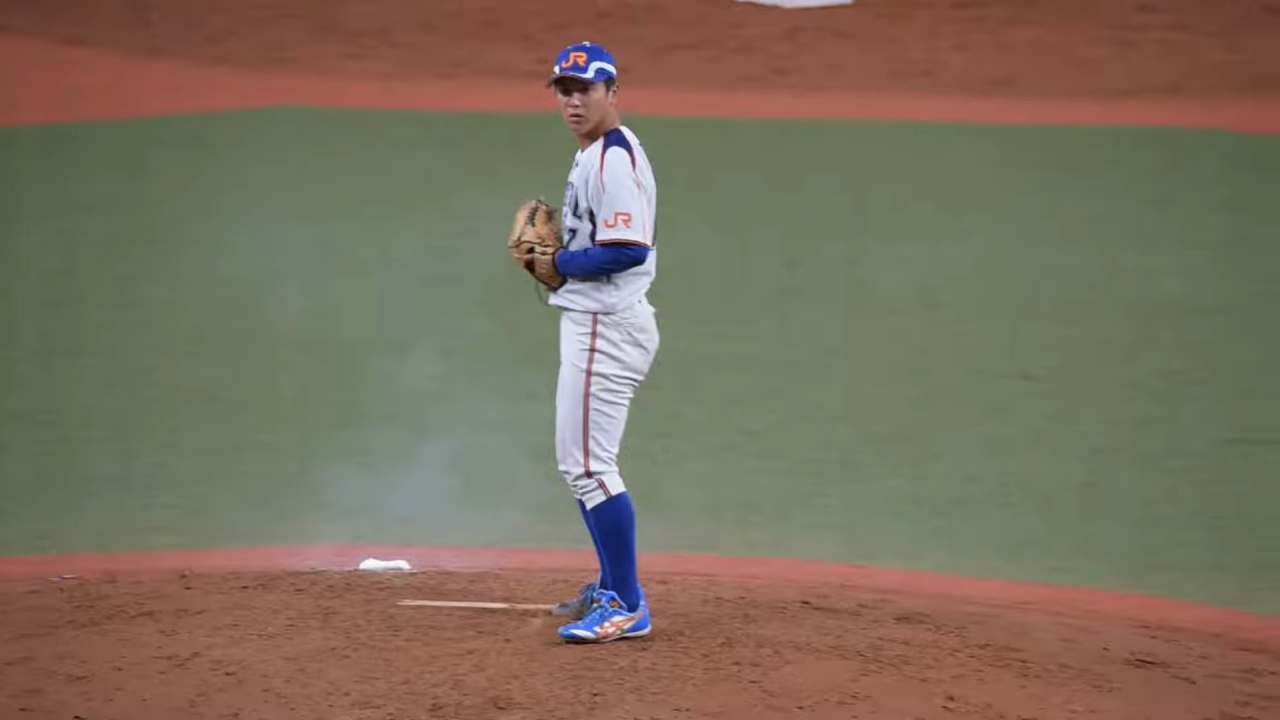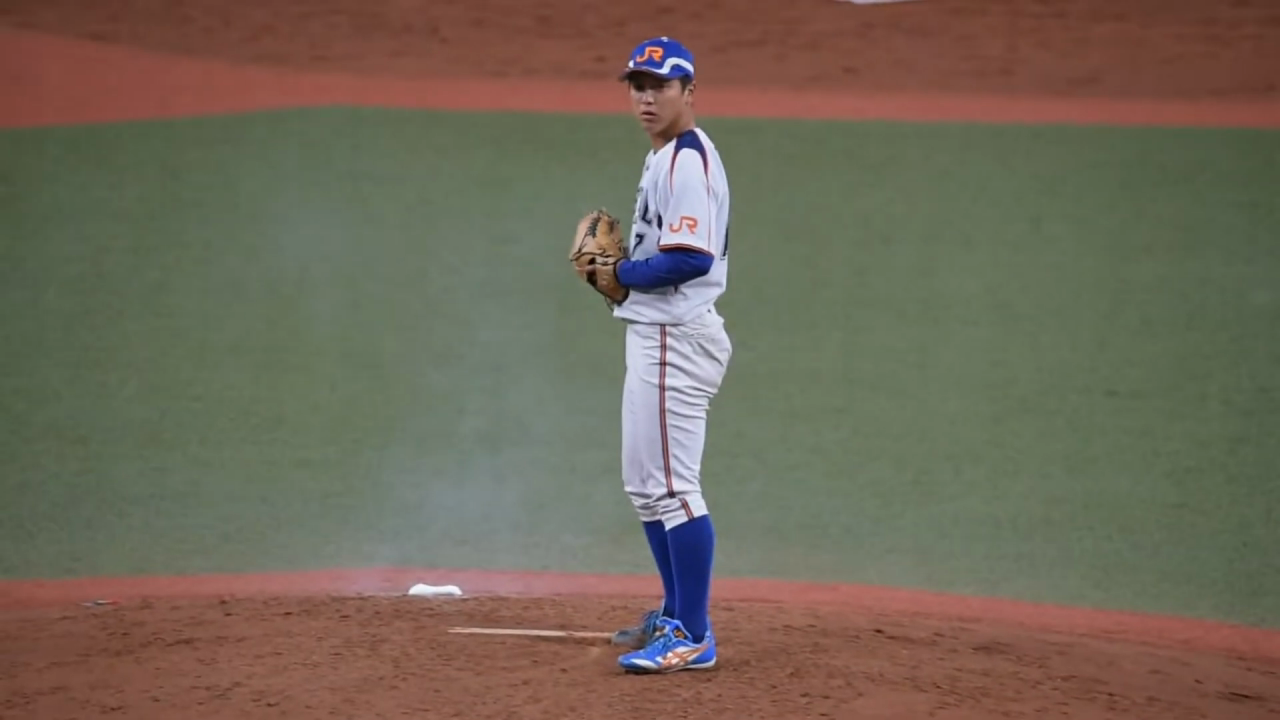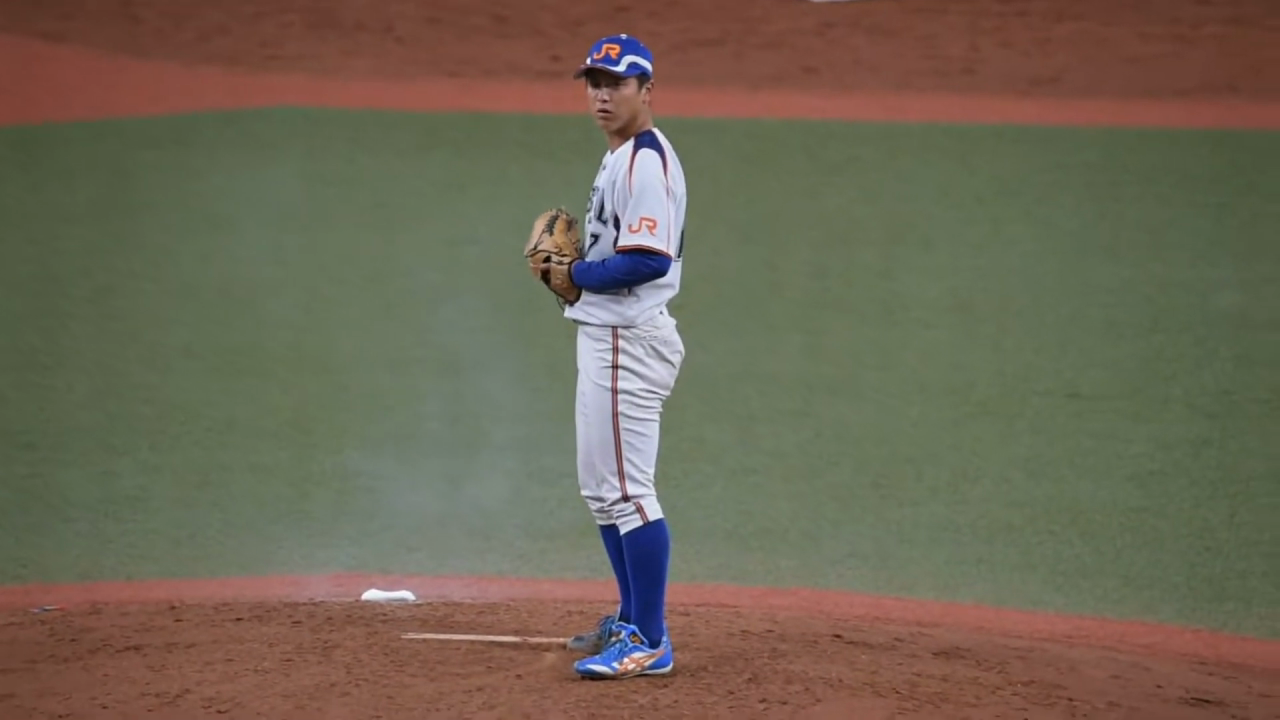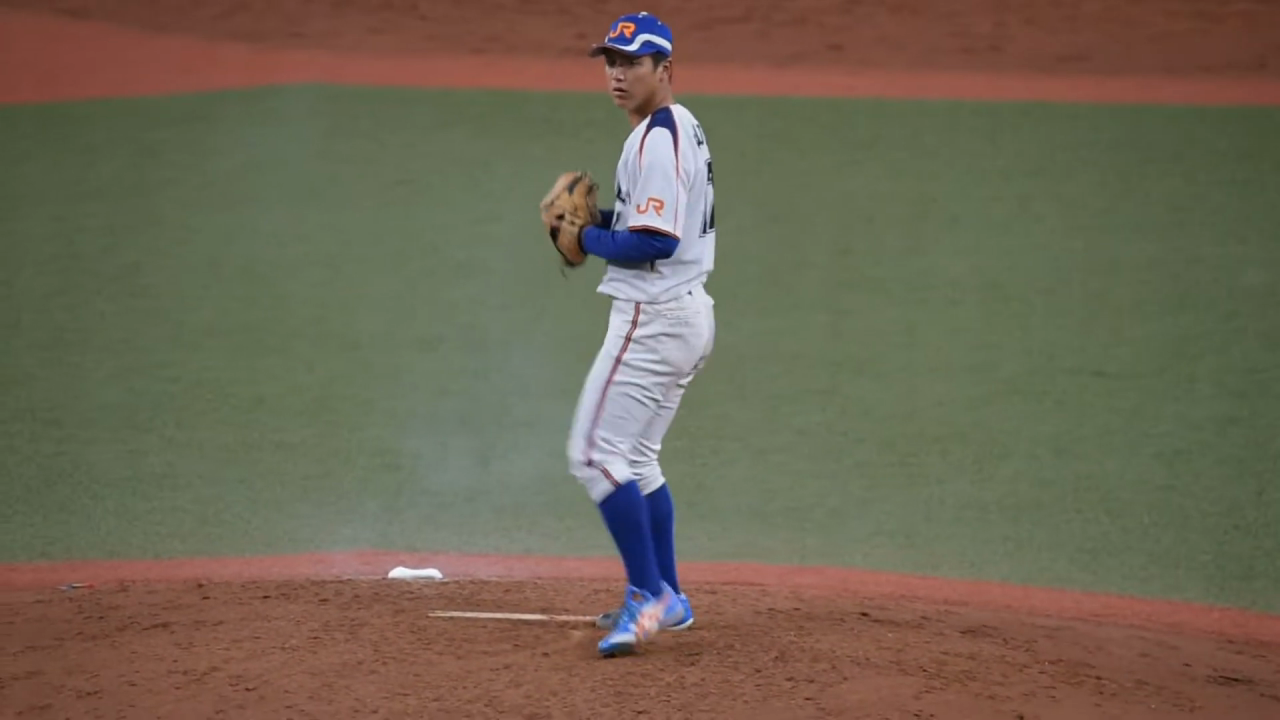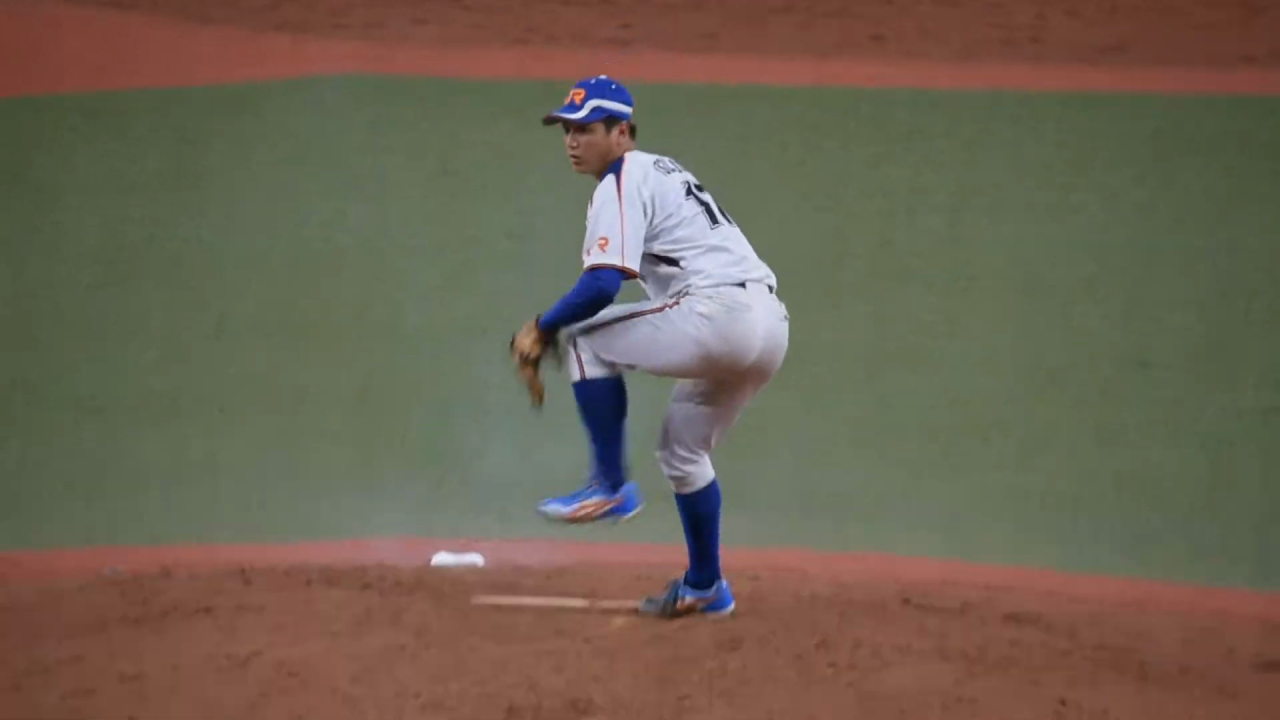
dt=0.7s
person 1, frame 1
left shoulder: (615, 156)
right shoulder: (590, 154)
left elbow: (629, 249)
left wrist: (559, 263)
right wrist: (558, 260)
left hip: (605, 328)
right hip: (593, 324)
left knee: (588, 465)
right knee: (581, 461)
left ankle: (628, 605)
right ankle: (613, 587)
person 1, frame 2
left shoulder: (689, 158)
right shoulder: (665, 158)
left elbow: (692, 259)
left wrist: (622, 274)
right wrist: (621, 271)
left hip: (673, 341)
right hip: (655, 337)
left knee: (672, 487)
right knee: (645, 485)
left ankle: (694, 636)
right ankle: (676, 615)
person 1, frame 3
left shoulder: (646, 158)
right shoulder: (621, 156)
left elbow: (649, 260)
left wrist: (576, 273)
right wrist: (576, 267)
left hip: (626, 343)
right hip: (608, 338)
left knee: (626, 491)
right knee: (603, 490)
left ankle: (650, 642)
right ankle: (633, 620)
person 1, frame 4
left shoulder: (661, 138)
right shoulder: (676, 131)
left elbow: (650, 245)
left wrist: (584, 238)
right wrist: (600, 218)
left hip: (656, 321)
right hip: (679, 316)
left knee: (600, 457)
right knee: (629, 460)
left ankle: (659, 597)
right ankle: (652, 588)
person 1, frame 5
left shoulder: (618, 183)
right shoulder: (660, 172)
left elbow: (601, 286)
left wrist: (544, 324)
left hip: (721, 315)
right hip: (765, 326)
left knee: (585, 338)
right knee: (682, 452)
left ankle: (609, 485)
right ankle: (705, 587)
